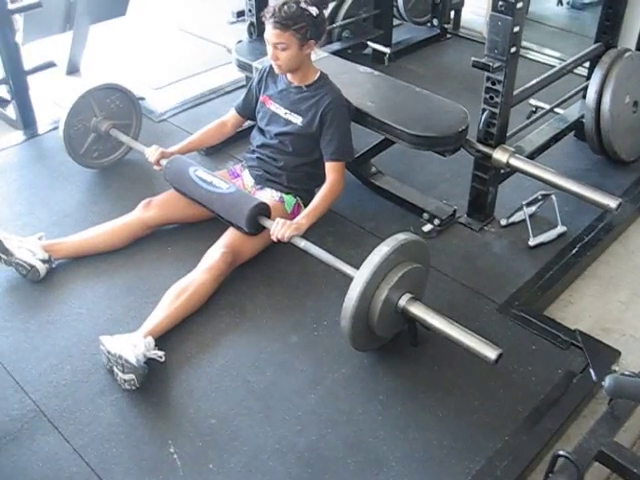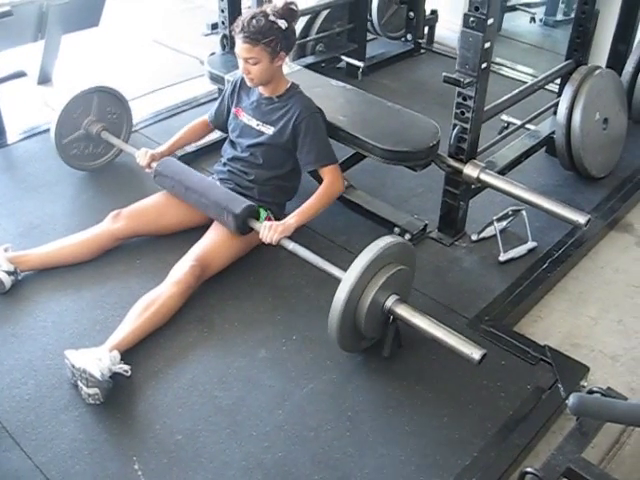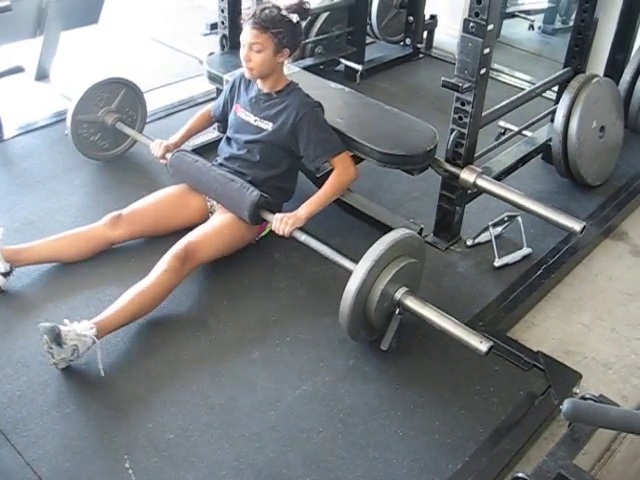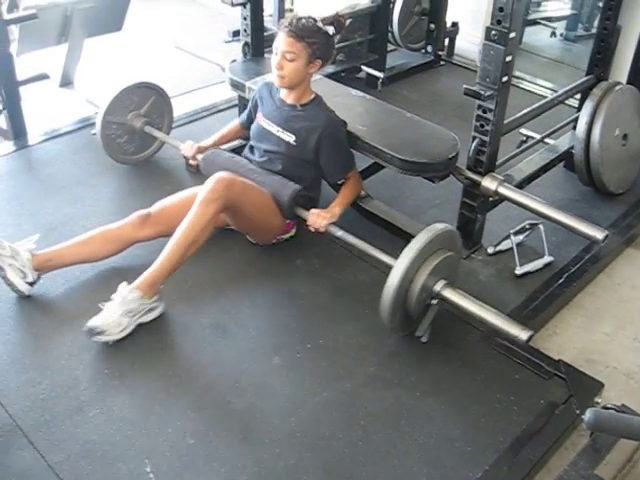
dt=0.7s
person 1, frame 1
left shoulder: (329, 103)
right shoulder: (268, 75)
left elbow: (335, 179)
right elbow: (229, 123)
left wrist: (301, 223)
right wrist: (173, 151)
left hip: (283, 194)
right hip: (245, 172)
left knee: (221, 256)
right knee: (150, 209)
left ankle: (139, 343)
right ankle: (42, 251)
person 1, frame 2
left shoulder: (302, 112)
right shoulder: (240, 86)
left elbow: (334, 181)
right elbow: (207, 123)
left wrist: (290, 223)
right wrist: (161, 151)
left hip: (255, 207)
right hip: (215, 185)
left knee: (190, 270)
right knee: (118, 221)
left ankle: (105, 358)
person 1, frame 3
left shoulder: (301, 110)
right shoulder: (241, 83)
left elbow: (346, 169)
right elbow: (210, 113)
left wrist: (301, 214)
right wrist: (174, 142)
left knee: (180, 256)
right knee: (117, 223)
left ankle: (86, 333)
person 1, frame 4
left shoulder: (324, 124)
right shoulder: (266, 91)
left elbow: (353, 179)
left wrist: (330, 212)
right wrist: (205, 146)
left hip: (278, 215)
right hip: (233, 194)
left knee: (222, 183)
right knee: (143, 221)
left ankle: (142, 294)
right ankle: (31, 263)
